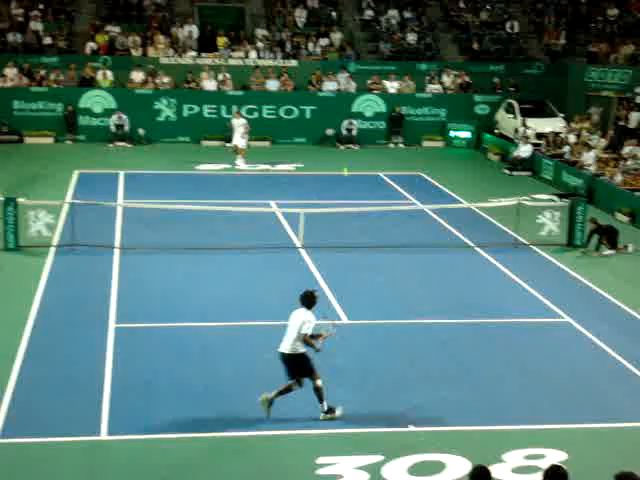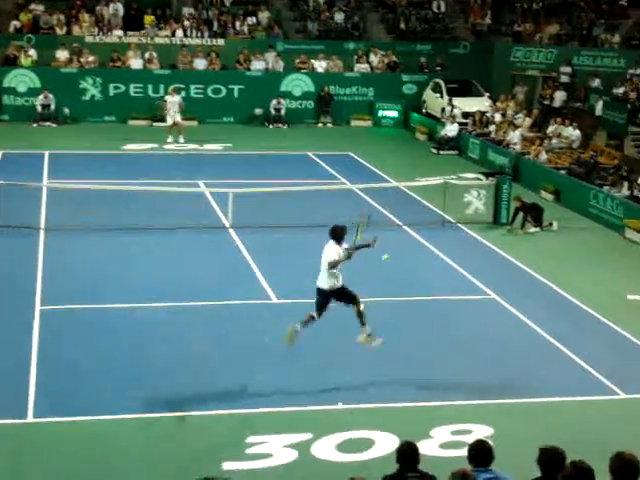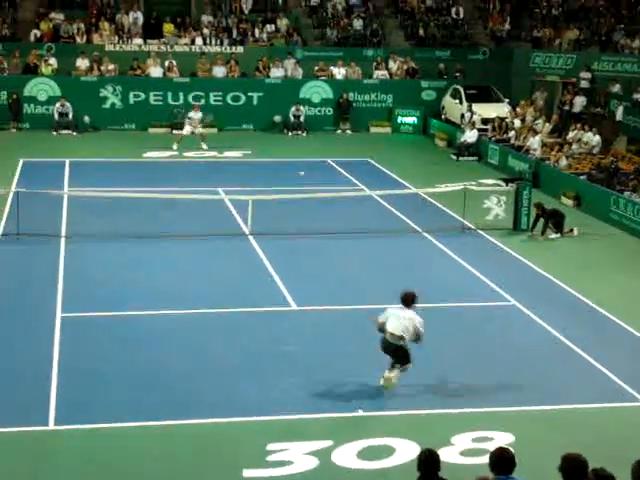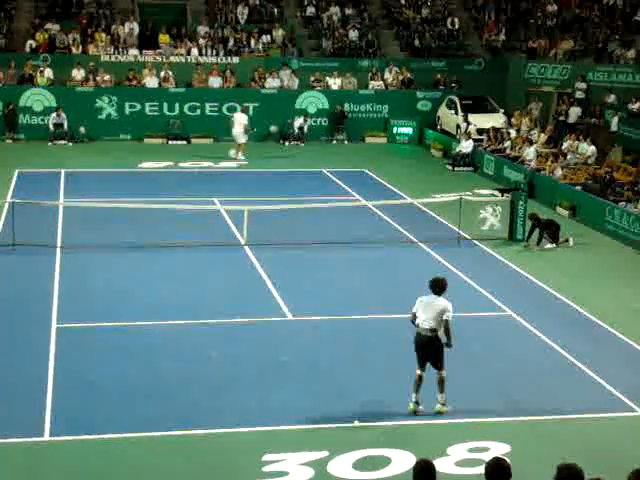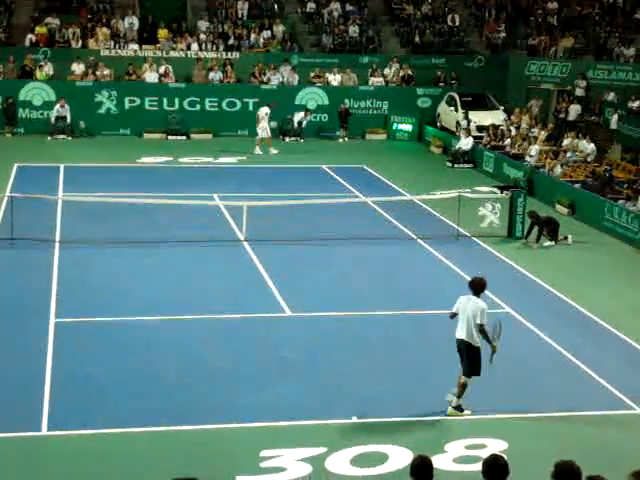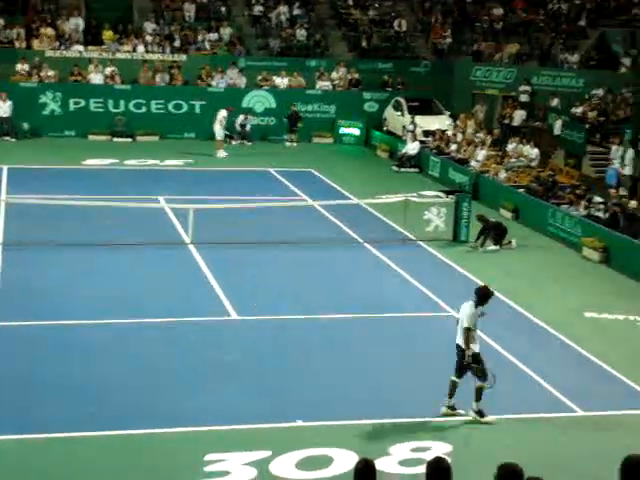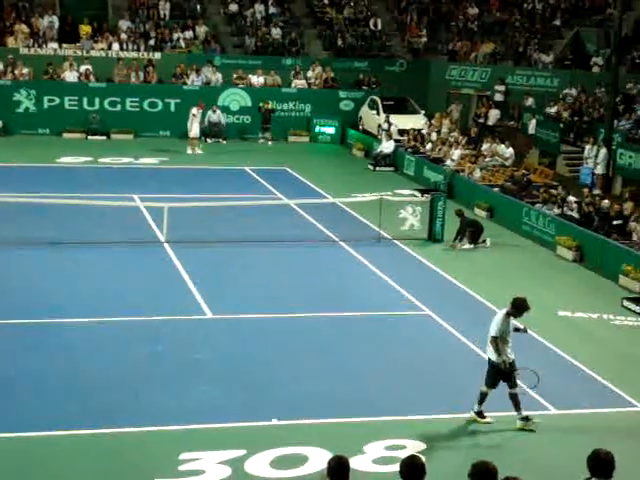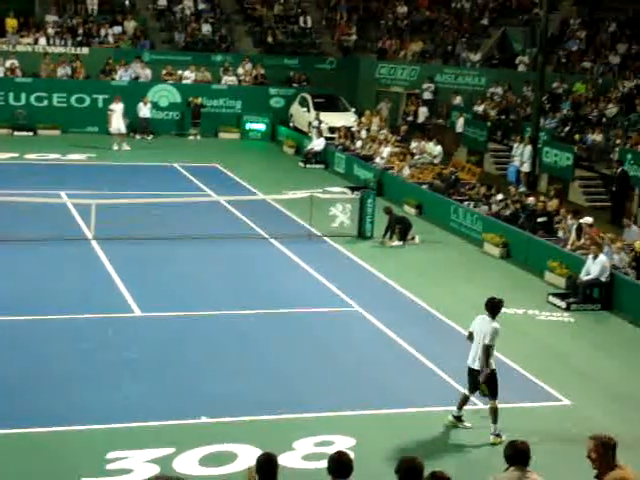
dt=0.7s
person 1, frame 1
left shoulder: (296, 313)
right shoulder: (310, 318)
right elbow: (304, 339)
left wrist: (314, 336)
right wrist: (315, 346)
left hip: (284, 351)
right hip: (295, 352)
left knee: (297, 383)
right knee: (315, 378)
left ankle: (270, 397)
right ankle: (325, 410)
person 1, frame 2
left shoulder: (333, 245)
right shoulder: (334, 249)
left elbow: (349, 249)
right elbow: (331, 265)
left wrist: (367, 245)
right wrist: (345, 258)
left hip: (322, 286)
right hip: (333, 287)
left knee: (317, 313)
right knee: (358, 303)
left ankle: (296, 329)
right ankle: (366, 335)
person 1, frame 3
left shoulder: (391, 310)
right shoulder: (416, 319)
left elbow: (379, 327)
right elbow: (418, 338)
left hip: (385, 343)
right hip: (397, 345)
left knee: (397, 357)
right knee: (406, 364)
left ankle: (388, 375)
right ankle: (392, 374)
person 1, frame 4
left shoulder: (421, 300)
right shoulder: (446, 305)
left elbow: (412, 319)
right elbow: (446, 325)
right wrist: (449, 341)
left hip: (419, 336)
right hip: (432, 338)
left knee: (420, 369)
right knee: (440, 370)
left ankle: (414, 402)
right ankle: (441, 403)
person 1, frame 5
left shoulder: (462, 299)
right shoulder: (481, 306)
left elbow: (452, 315)
right elbow: (481, 329)
right wrist: (492, 344)
left hip: (460, 339)
right hip: (471, 342)
left knee: (467, 371)
right knee: (467, 375)
left ankle: (454, 395)
right ankle: (455, 406)
person 1, frame 6
left shoulder: (467, 305)
right shoulder: (472, 311)
right elbow: (466, 333)
left wrist: (477, 315)
right wrist: (468, 352)
left hip: (460, 345)
right hip: (469, 349)
left knee: (457, 375)
right knee: (483, 378)
left ankle: (449, 406)
right ankle: (477, 410)
person 1, frame 7
left shoulder: (509, 316)
right shoulder: (500, 319)
right elbow: (493, 340)
left wrist: (520, 328)
right wrist: (501, 358)
left hip: (509, 357)
right hip: (497, 359)
left knee: (513, 387)
right knee: (489, 386)
left ankle: (521, 418)
right ankle: (477, 411)
person 1, frame 8
left shoulder: (478, 319)
right shoulder: (494, 327)
left elbow: (469, 337)
right elbow: (487, 349)
right wrist: (485, 371)
left hip: (472, 363)
right hip: (485, 367)
left knee: (470, 391)
right knee: (492, 399)
left ankle: (456, 416)
right ankle: (495, 433)
